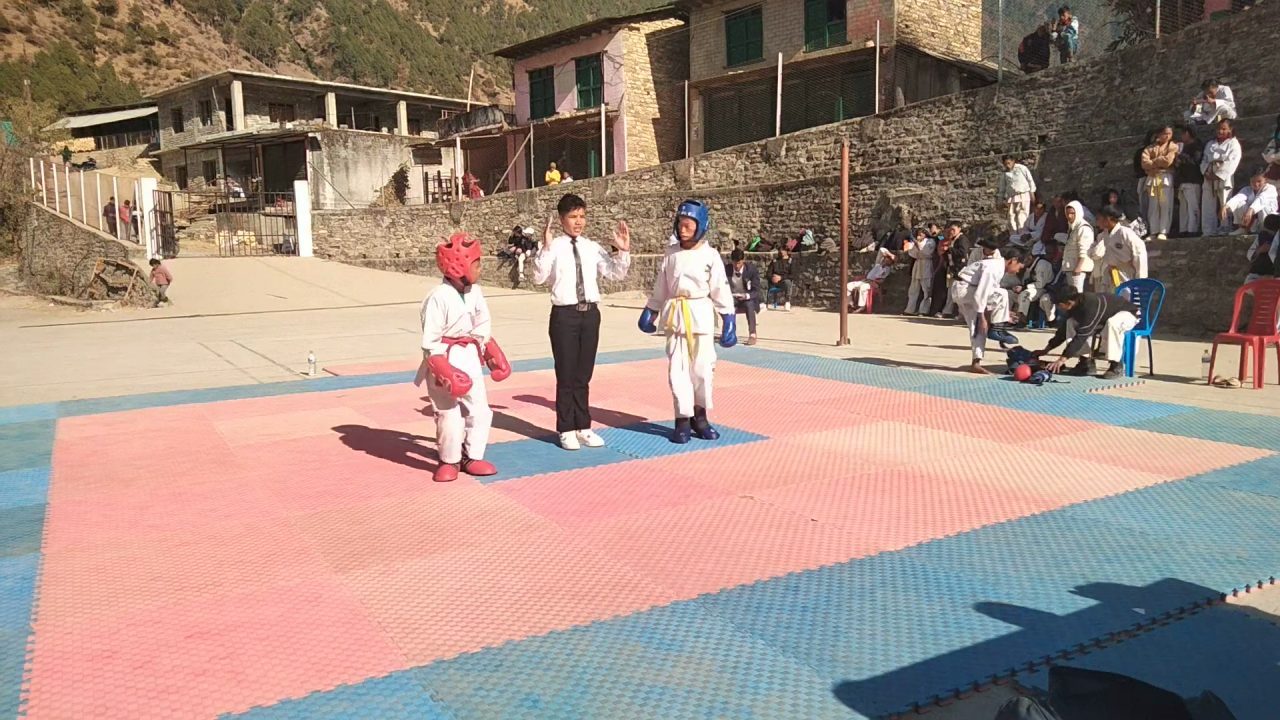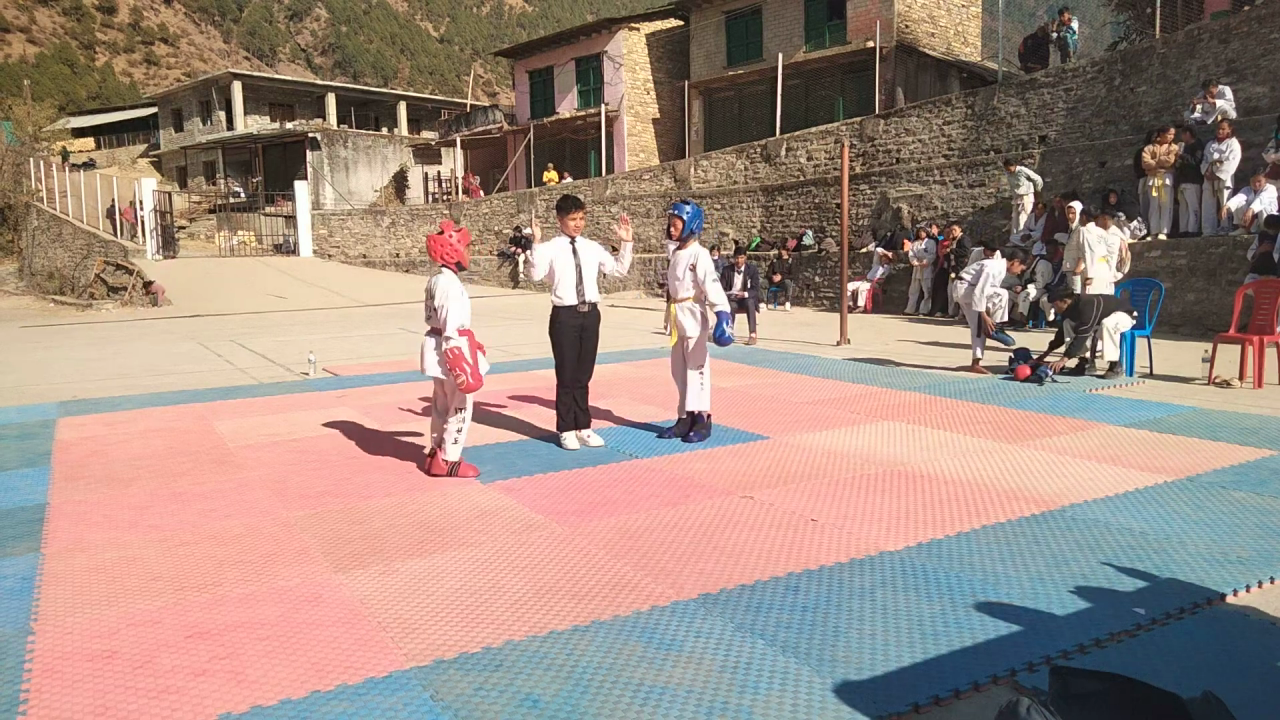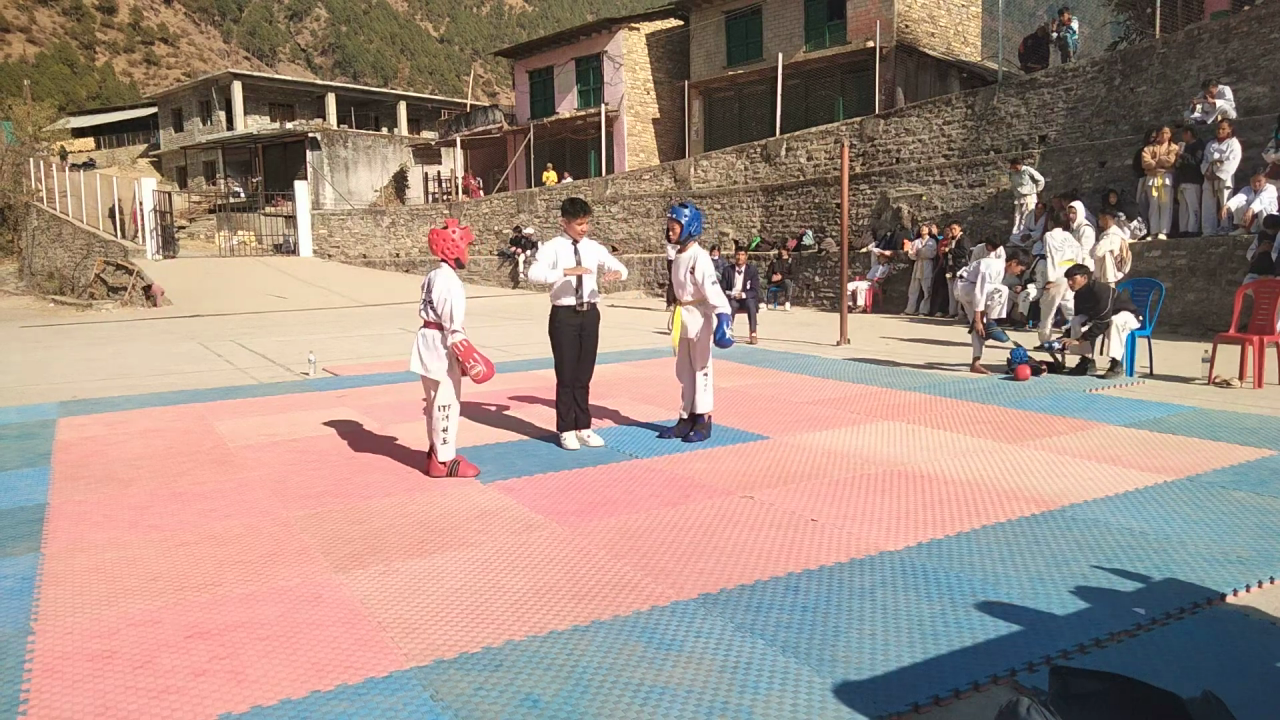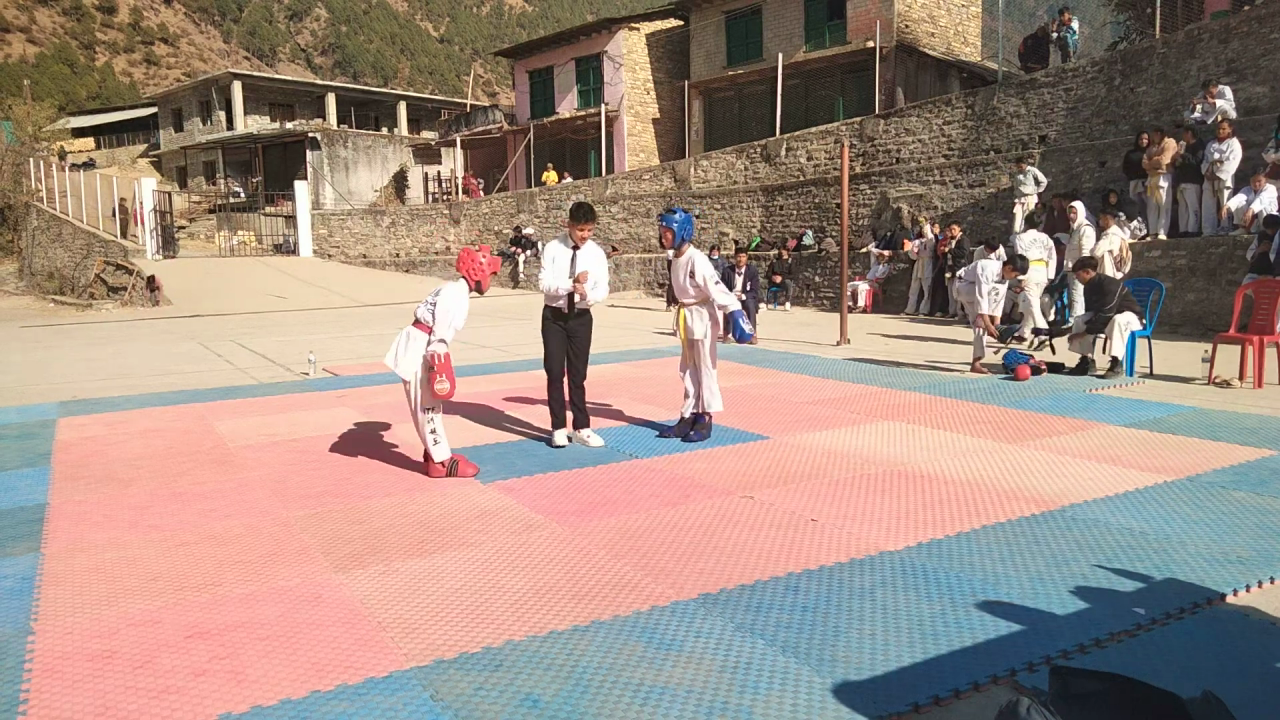
dt=0.4s
person 1, frame 1
left shoulder: (593, 248)
right shoulder: (554, 248)
left elbow: (616, 274)
right elbow: (539, 277)
left wrist: (623, 251)
right wrist: (546, 247)
left hip: (590, 313)
right hip: (565, 314)
left knee: (583, 375)
right knee: (566, 375)
left ankle: (583, 427)
right ankle: (566, 430)
person 1, frame 2
left shoulder: (592, 247)
right shoulder: (552, 247)
left elbow: (619, 269)
right elbow: (536, 274)
left wrist: (627, 243)
right wrist: (536, 243)
left hip: (590, 313)
right hip: (565, 315)
left knee: (583, 375)
right knee: (566, 375)
left ankle: (583, 427)
right ankle: (566, 430)
person 1, frame 3
left shoulder: (594, 247)
right shoulder: (552, 247)
left elbow: (619, 267)
right elbow: (534, 273)
left wrist: (617, 272)
right wrist: (567, 271)
left hip: (589, 314)
right hip: (564, 314)
left knee: (584, 375)
right knee: (566, 375)
left ankle: (583, 427)
right ankle: (566, 430)
person 1, frame 4
left shoulder: (596, 253)
right shoulder: (553, 249)
left elbow: (602, 288)
right elbow: (545, 284)
left wrist: (587, 295)
right wrist: (571, 283)
left hip: (580, 317)
right hip: (554, 316)
left knee: (577, 376)
right knee: (555, 372)
left ankle: (582, 428)
right ankle: (559, 428)
person 2, frame 1
left shoulder: (474, 292)
right shoulder: (439, 297)
left elbow: (481, 326)
right elbow: (430, 341)
left wrist: (493, 355)
right wrist: (446, 372)
left hip: (468, 357)
right hip: (444, 359)
left knee: (480, 411)
right knee: (449, 415)
left ankle: (472, 457)
right ankle: (449, 460)
person 2, frame 2
left shoulder: (437, 281)
right shoulder: (449, 286)
right elbow: (450, 332)
left wrist: (470, 342)
right wrist: (461, 365)
left hip: (440, 347)
right hip: (450, 350)
left knee: (444, 406)
right knee: (460, 406)
left ankle: (438, 455)
right ankle: (448, 460)
person 2, frame 3
left shoulder: (433, 276)
right shoulder: (449, 281)
right elbow: (453, 324)
right wrist: (468, 357)
left hip: (428, 341)
right hip: (442, 347)
left knee: (437, 405)
right knee: (446, 405)
left ankle: (438, 454)
right ankle: (444, 461)
person 2, frame 4
left shoulder: (453, 289)
right shoulder: (458, 297)
right elbow: (440, 335)
left wrist: (438, 367)
right wrist: (440, 371)
left hip: (418, 346)
right hip: (422, 350)
left knee: (429, 407)
right knee: (427, 407)
left ankle: (437, 454)
right ankle: (440, 461)
person 3, frame 1
left shoulder: (711, 255)
right shoulder: (671, 253)
left elbow: (722, 290)
right elbow: (661, 285)
left wrist: (728, 320)
right wrist: (650, 311)
left hip: (701, 314)
right hip: (675, 313)
left knee: (703, 367)
right knee: (677, 368)
left ankle: (700, 417)
right ankle: (683, 421)
person 3, frame 2
left shoulder: (699, 254)
right shoulder: (676, 252)
left elbow: (712, 286)
left wrist: (723, 316)
left hip: (694, 315)
right hip: (678, 316)
left knee: (696, 367)
right knee: (679, 370)
left ankle: (702, 420)
right ankle: (686, 418)
person 3, frame 3
left shoulder: (699, 256)
right shoulder: (680, 255)
left elbow: (712, 289)
left wrist: (723, 318)
left hip: (699, 318)
right hip: (683, 318)
left knee: (701, 369)
right knee: (685, 370)
left ankle: (703, 421)
right ankle: (687, 419)
person 3, frame 4
left shoulder: (696, 259)
right shoulder: (676, 259)
left elbow: (717, 288)
left wrist: (735, 314)
left hip: (703, 318)
right hip: (686, 318)
left knee: (705, 369)
right knee: (688, 370)
left ankle: (705, 420)
right ankle: (688, 418)
